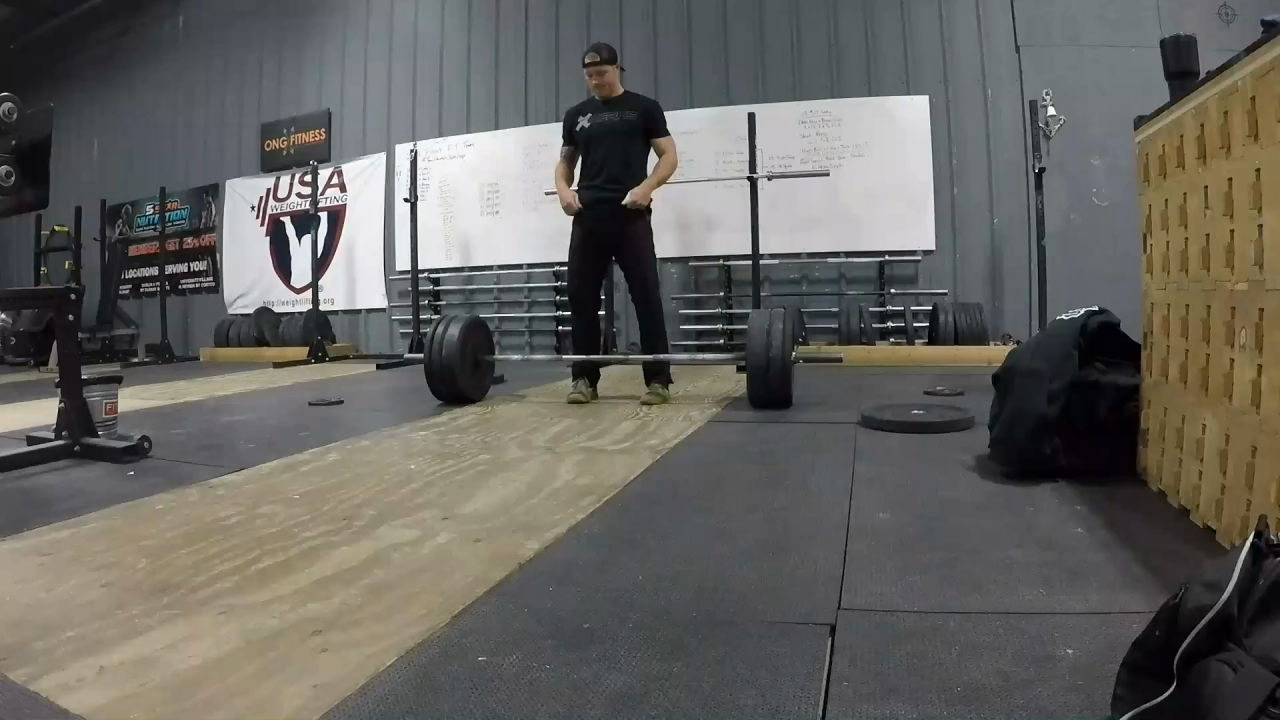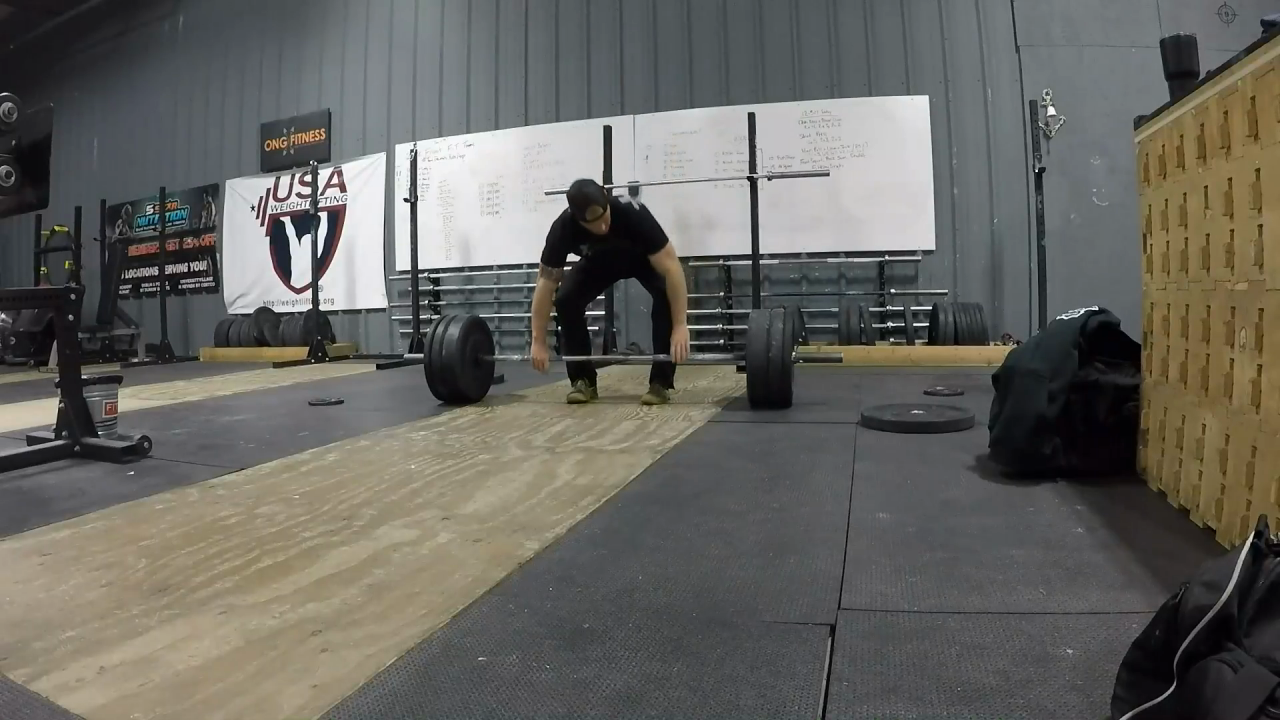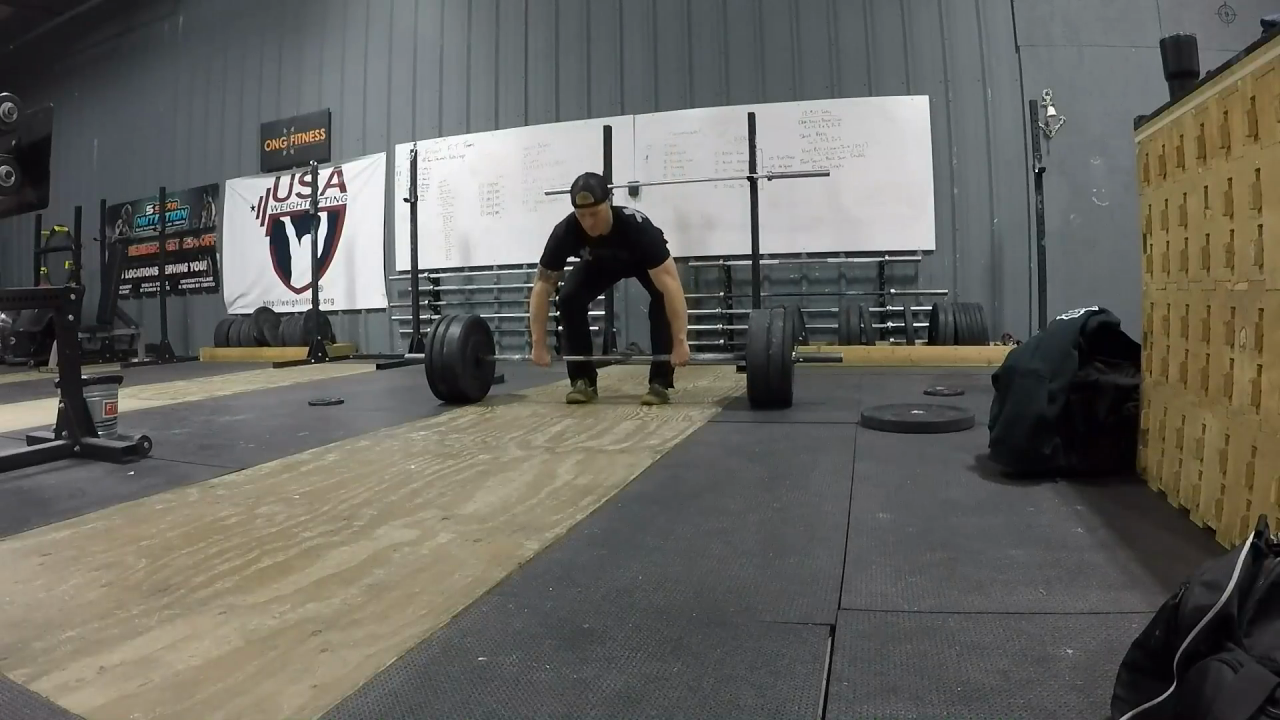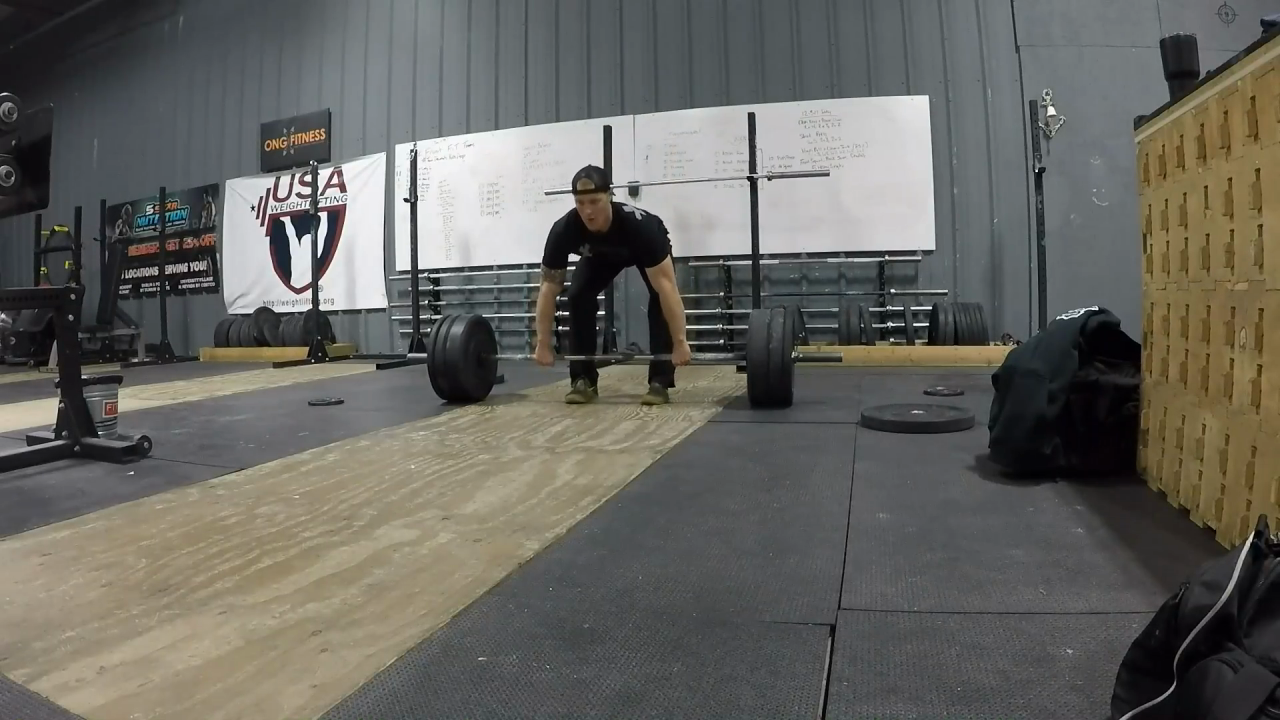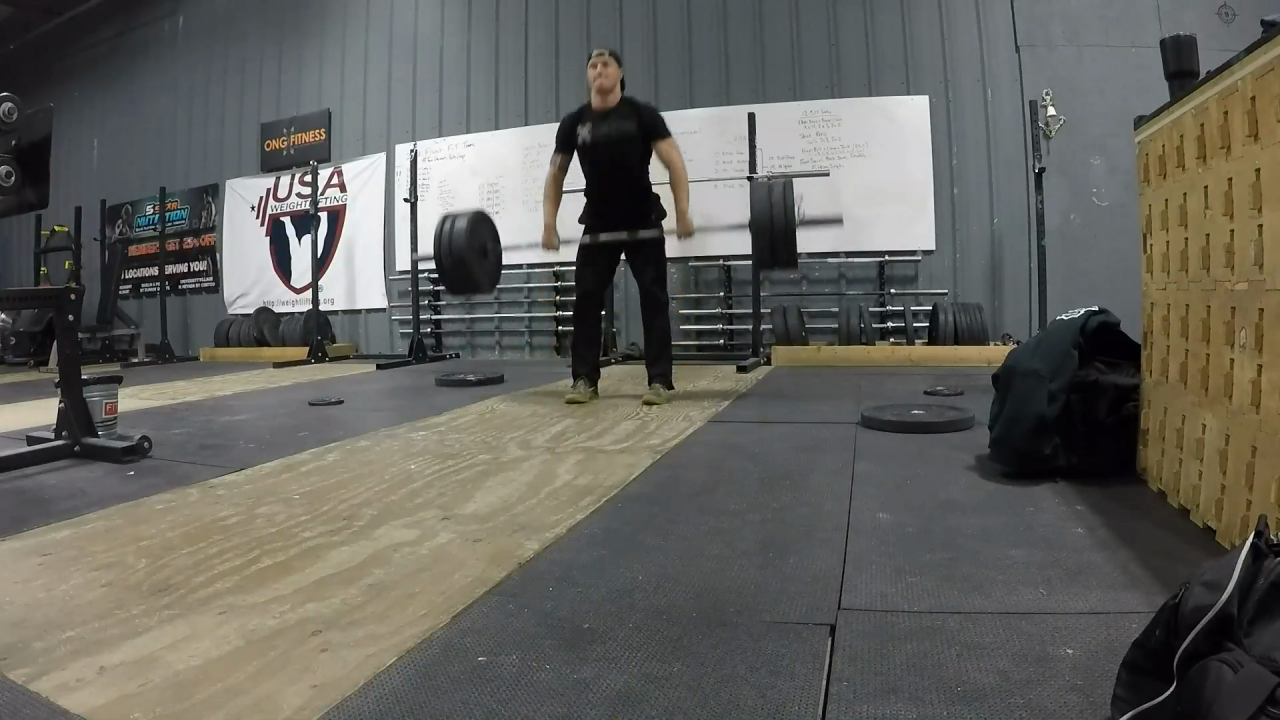
dt=1s
person 1, frame 1
left shoulder: (643, 107)
right shoulder: (576, 115)
left elbow: (669, 155)
right elbow: (564, 162)
left wrist: (647, 187)
right wrist: (563, 190)
left hip: (630, 215)
right hip: (587, 217)
left knee: (646, 297)
right knee: (582, 299)
left ankle: (658, 380)
right ankle: (585, 379)
person 1, frame 2
left shoulder: (633, 214)
right shoulder: (562, 229)
left elbow: (670, 267)
right elbow: (545, 287)
left wrist: (680, 327)
right wrist: (538, 342)
left hip: (643, 258)
right hip: (598, 263)
left knee: (667, 295)
right knee: (565, 300)
left ankle: (660, 382)
right ankle: (583, 380)
person 1, frame 3
left shoulder: (637, 227)
right shoulder: (564, 233)
left elbow: (671, 286)
right elbow: (542, 288)
left wrist: (680, 343)
right wrist: (539, 344)
left hip: (642, 259)
right hip: (599, 263)
left knee: (662, 297)
right knee: (569, 298)
left ankle: (660, 383)
right ankle: (583, 380)
person 1, frame 4
left shoulder: (639, 225)
right shoulder: (563, 231)
left elbow: (667, 288)
right elbow: (549, 289)
left wrist: (680, 343)
right wrist: (543, 344)
left hip: (641, 249)
right hip: (599, 256)
left knee: (659, 297)
right knee: (578, 296)
left ankle: (659, 382)
right ankle: (584, 380)
person 1, frame 5
left shoulder: (641, 114)
right shoulder: (573, 122)
left elbow: (673, 162)
right elbow: (555, 176)
left wrist: (682, 213)
right wrist: (549, 225)
left hip: (642, 217)
right hip: (598, 221)
left knee: (653, 294)
right knee: (587, 297)
left ankle: (659, 381)
right ankle: (585, 379)
